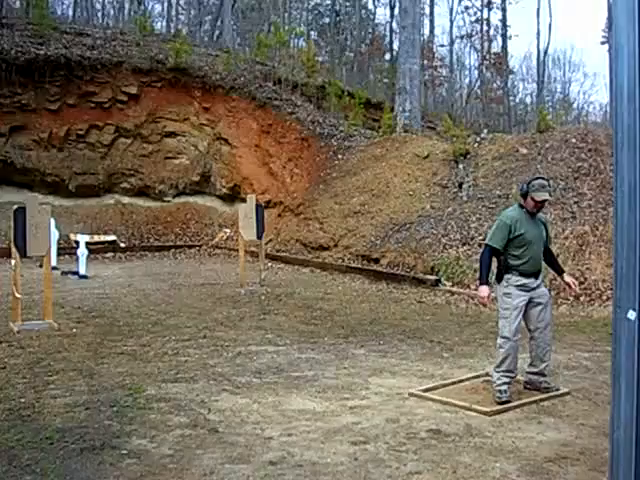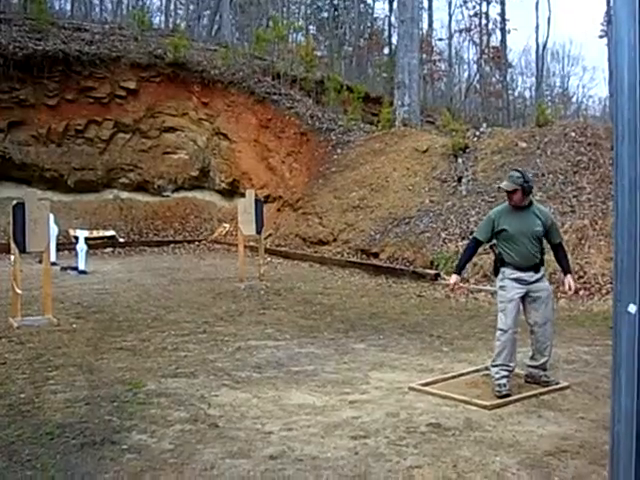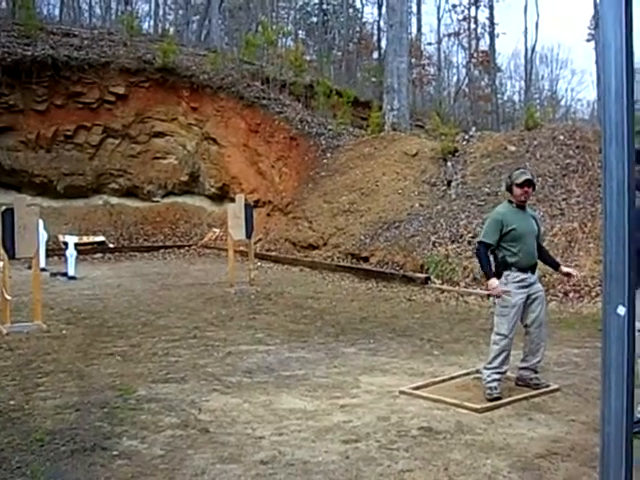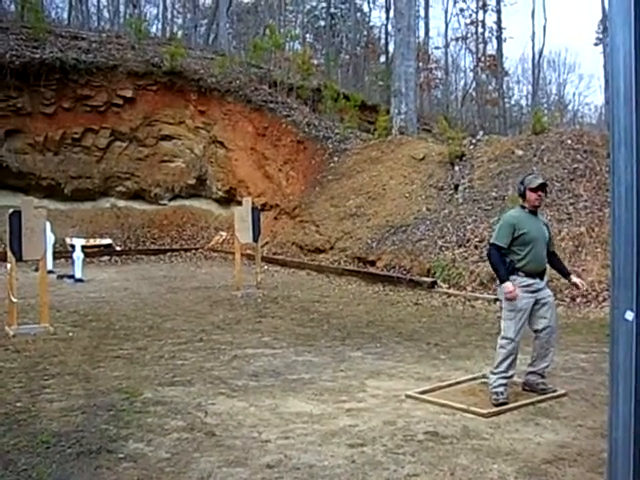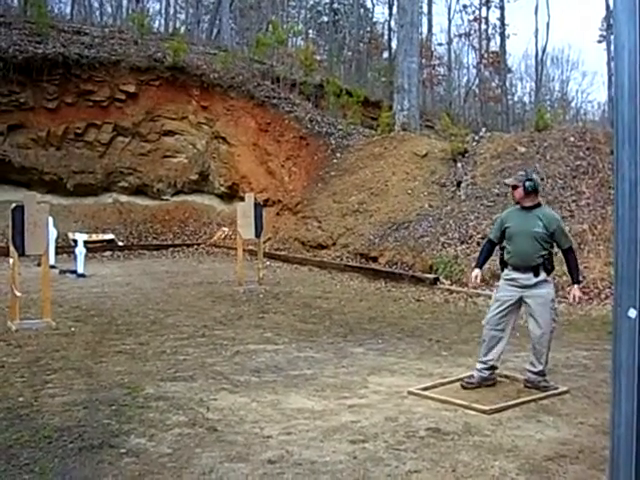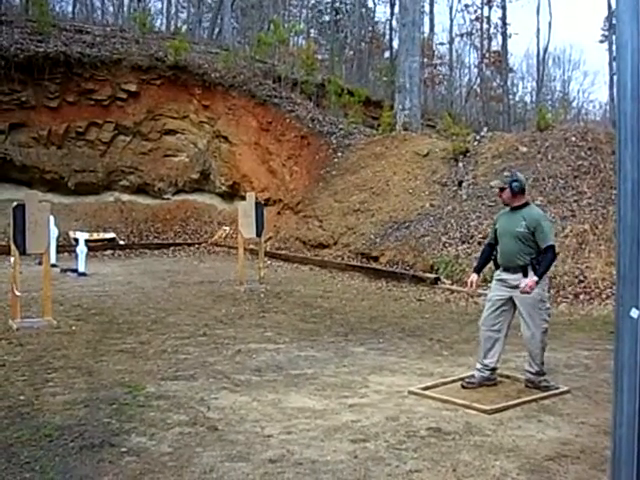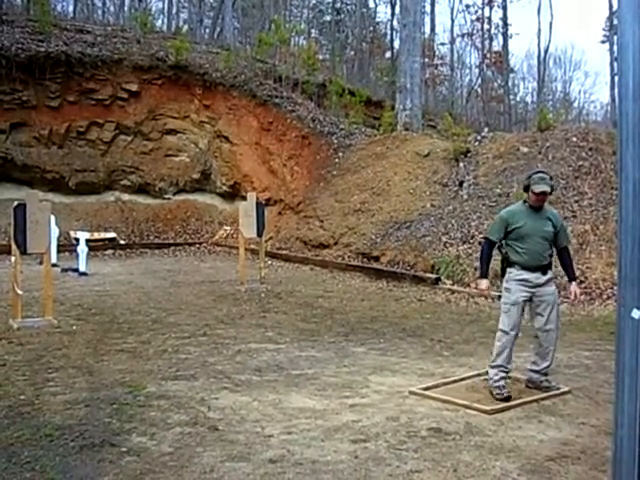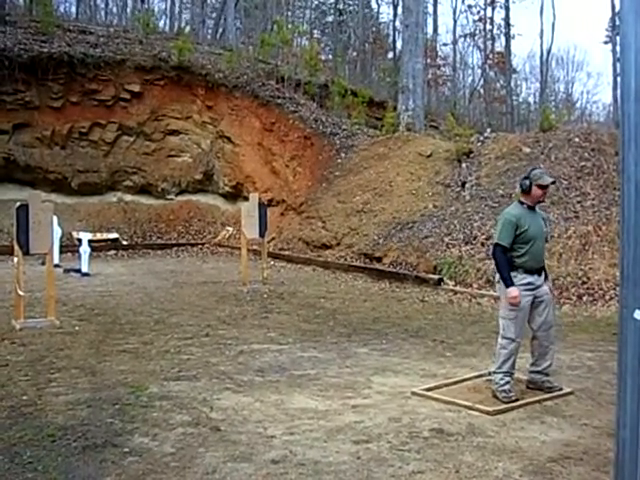
dt=0.5s
person 1, frame 1
left shoulder: (541, 221)
right shoulder: (509, 218)
right elbow: (488, 251)
left wrist: (562, 274)
right wrist: (483, 283)
left hip: (536, 283)
right hip: (512, 284)
left knee: (542, 330)
right knee: (509, 334)
left ankle: (535, 376)
right ankle: (502, 383)
person 1, frame 2
left shoulder: (543, 214)
right shoulder: (497, 215)
left elbow: (557, 245)
right elbow: (475, 243)
left wrist: (567, 273)
right wrist: (457, 272)
left hip: (537, 276)
right hip: (510, 277)
left knee: (543, 326)
right knee: (506, 328)
left ankle: (536, 370)
right ankle: (500, 376)
person 1, frame 3
left shoulder: (532, 216)
right shoulder: (499, 215)
right elbow: (482, 248)
left wrist: (559, 267)
right wrist: (491, 277)
left hip: (532, 279)
right hip: (510, 280)
left knee: (537, 328)
right knee: (504, 332)
left ankle: (527, 373)
right ankle: (492, 379)
person 1, frame 4
left shoulder: (542, 222)
right shoulder: (511, 219)
left elbow: (550, 254)
right elbow: (494, 251)
left wrist: (569, 276)
right wrist: (505, 281)
left hip: (541, 284)
right hip: (517, 285)
left knee: (547, 332)
right knee: (510, 337)
left ankle: (534, 377)
right ankle: (498, 385)
person 1, frame 5
left shoulder: (550, 218)
right shoulder: (507, 216)
left elbow: (568, 251)
right elbow: (491, 242)
left wrist: (576, 283)
right wrist: (478, 266)
left hip: (539, 281)
right hip: (510, 278)
left knee: (542, 331)
right knee: (494, 325)
left ankle: (535, 375)
right ankle: (485, 372)
person 1, frame 6
left shoulder: (536, 217)
right shoulder: (501, 217)
left elbow: (550, 252)
right elbow: (491, 245)
left wrist: (536, 278)
right wrist: (476, 271)
left hip: (527, 279)
right hip: (502, 278)
left knee: (535, 331)
right knee: (490, 325)
left ankle: (535, 375)
right ankle: (485, 372)
person 1, frame 7
left shoulder: (553, 217)
right shoulder: (509, 214)
left elbow: (563, 251)
right elbow: (488, 244)
left wrist: (572, 280)
right wrist: (484, 276)
left hip: (545, 280)
right hip: (516, 278)
left knee: (547, 330)
right knee: (508, 329)
left ankle: (537, 375)
right ankle: (497, 378)
person 1, frame 8
left shoulder: (540, 216)
right shoulder: (511, 215)
right elbow: (498, 252)
left wrist: (546, 279)
right wrist: (509, 286)
left hip: (538, 281)
right hip: (517, 281)
left knee: (545, 331)
right knee: (511, 335)
left ankle: (538, 376)
right ankle: (501, 383)
